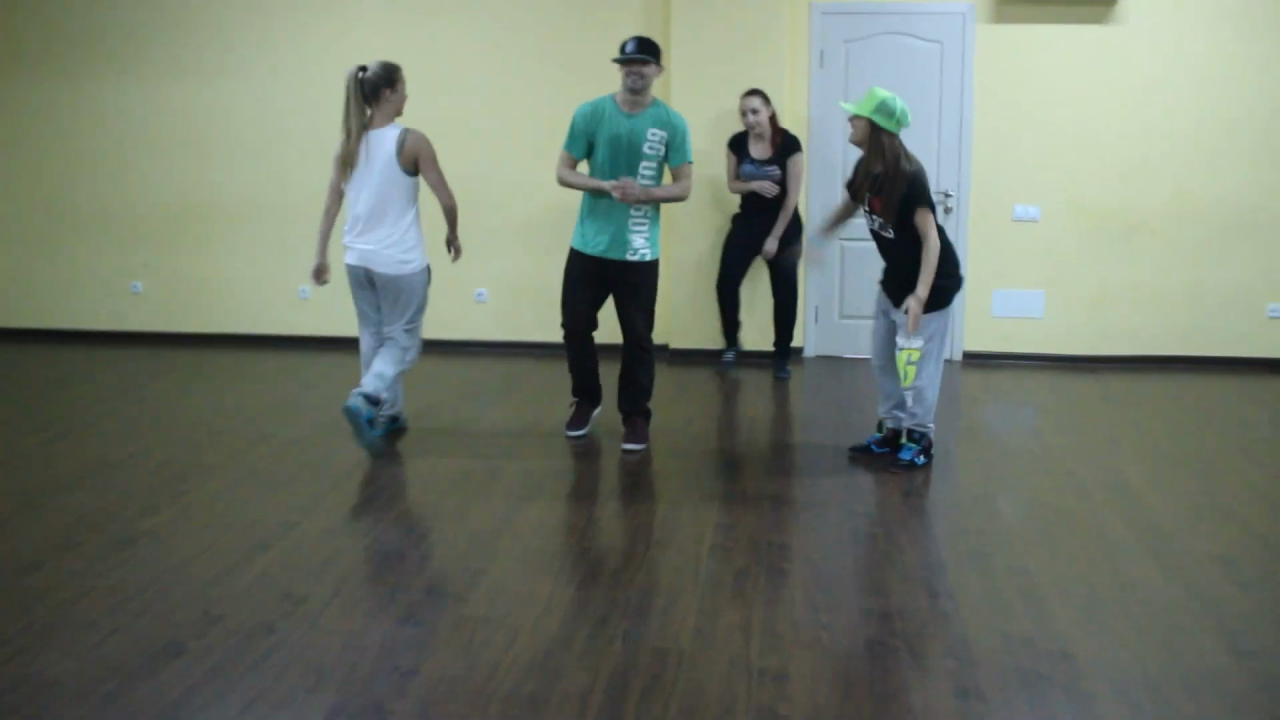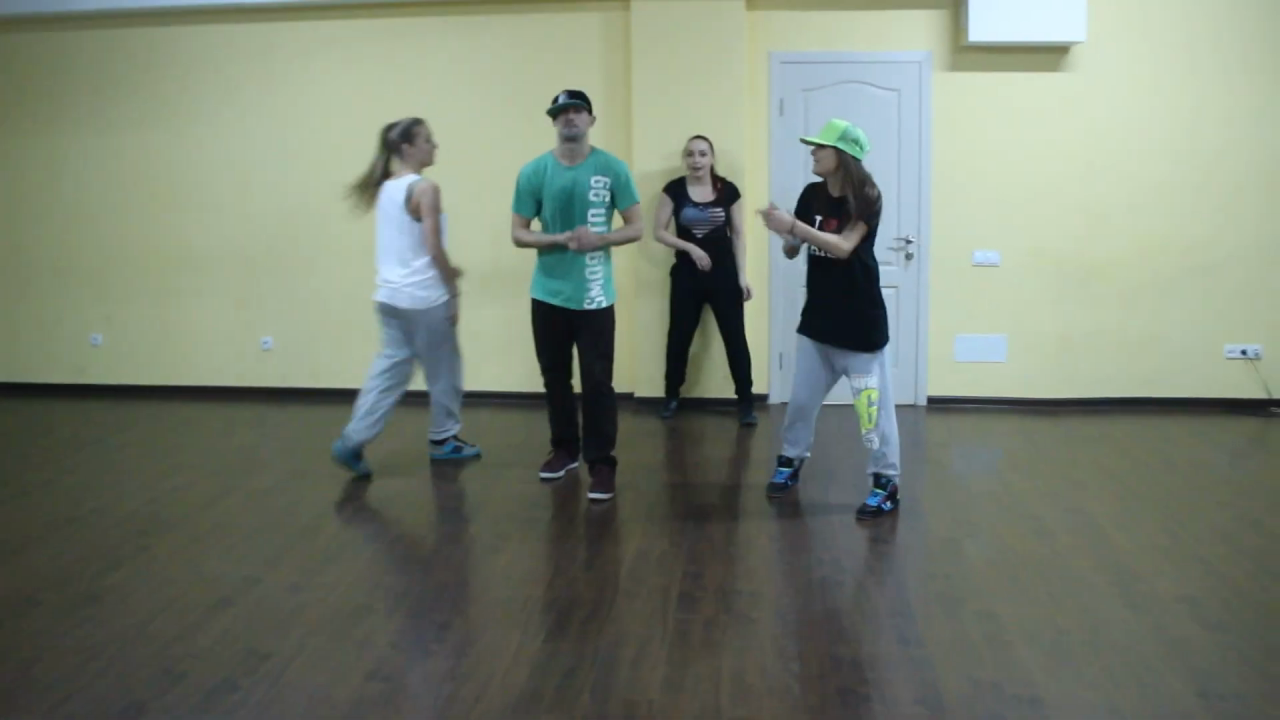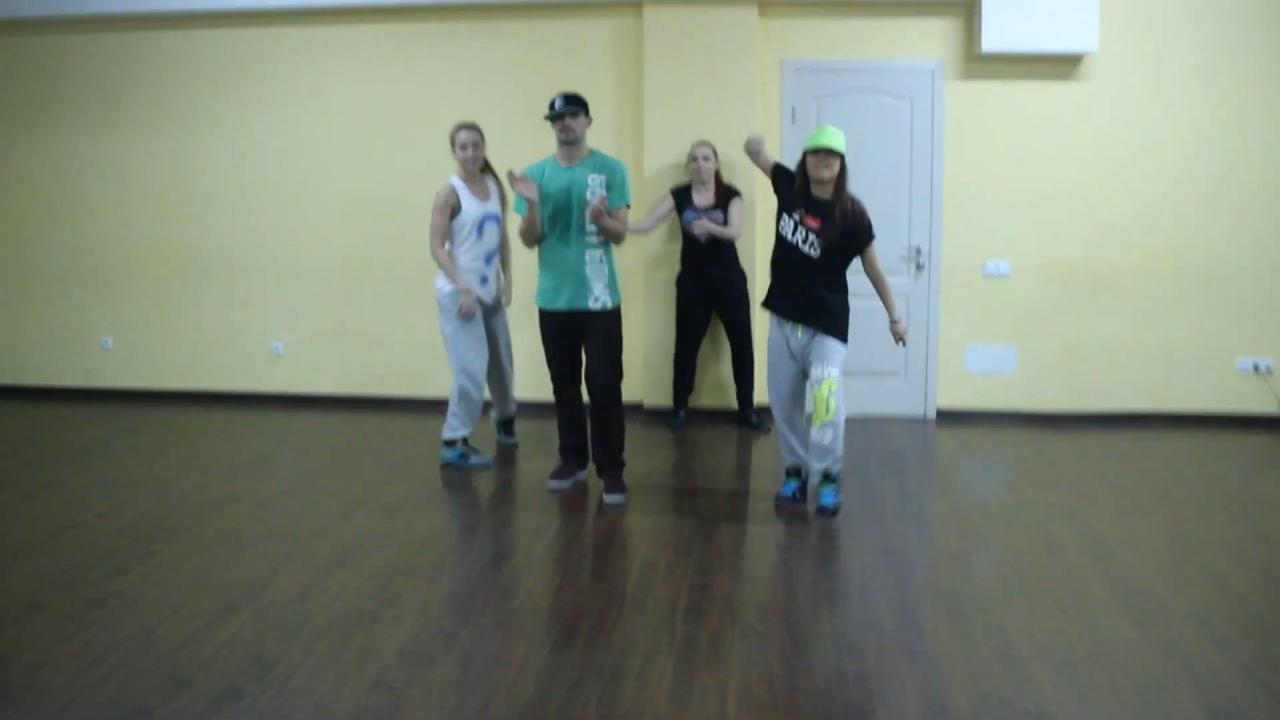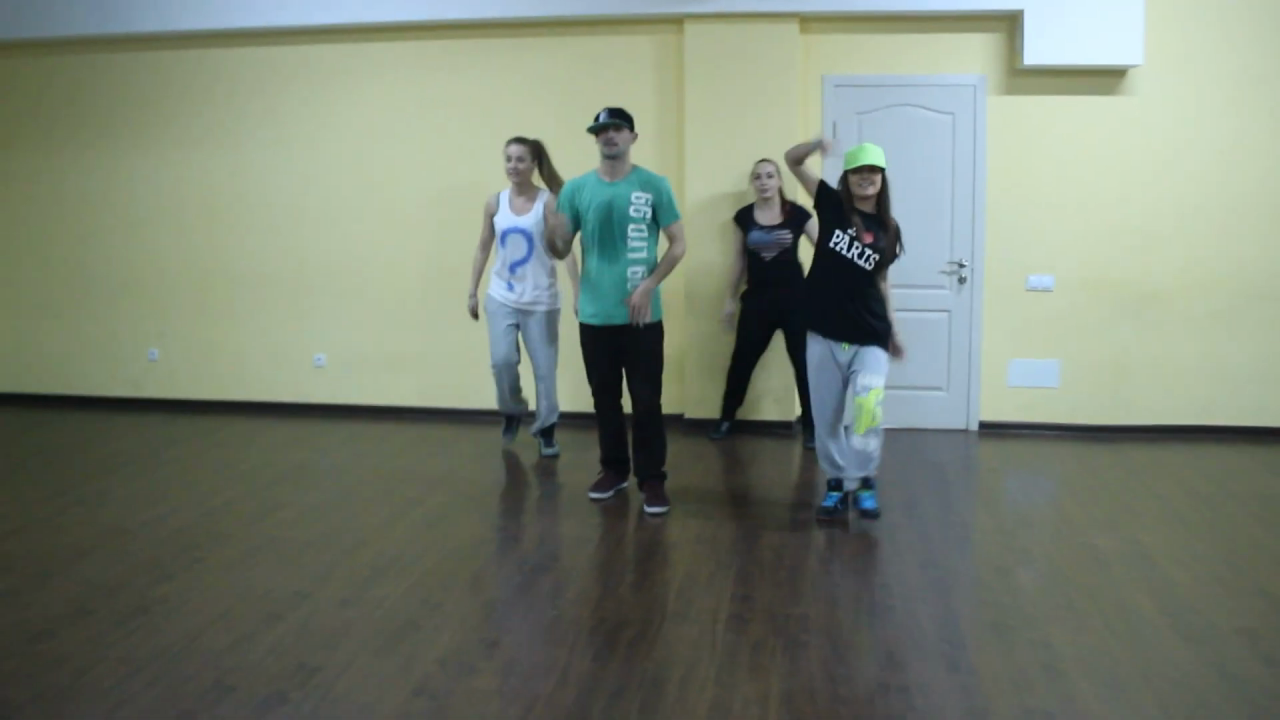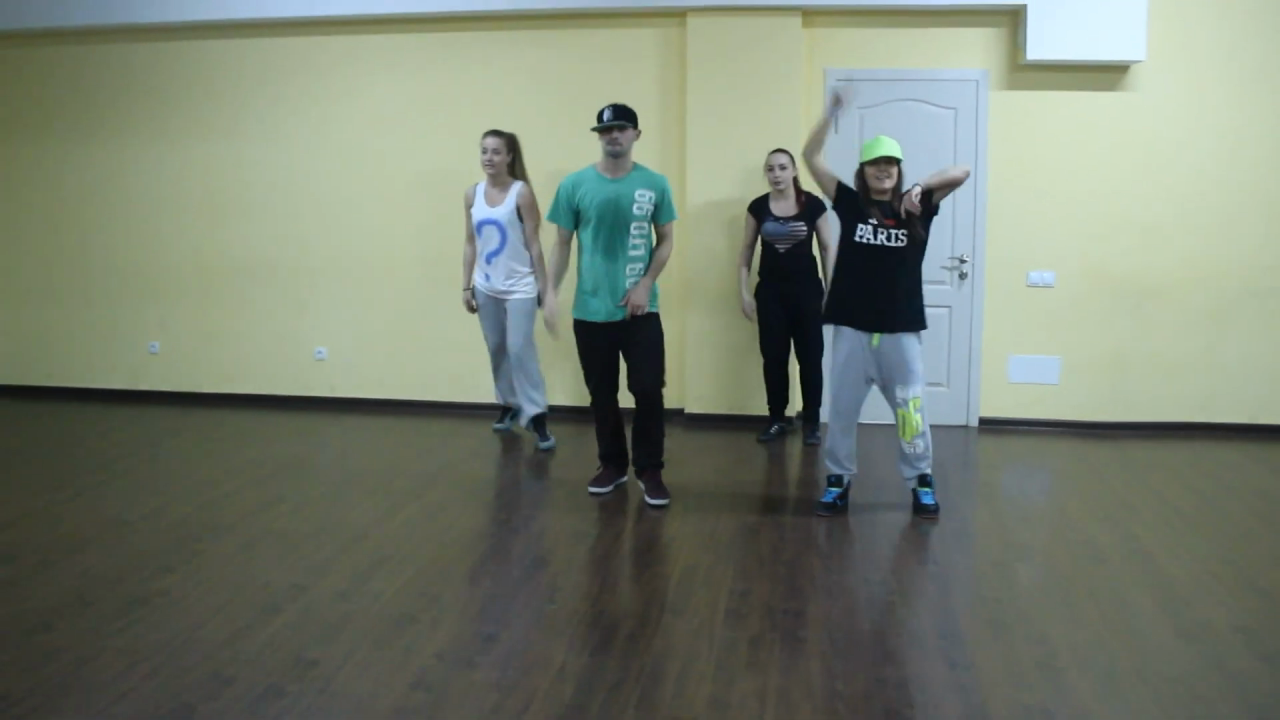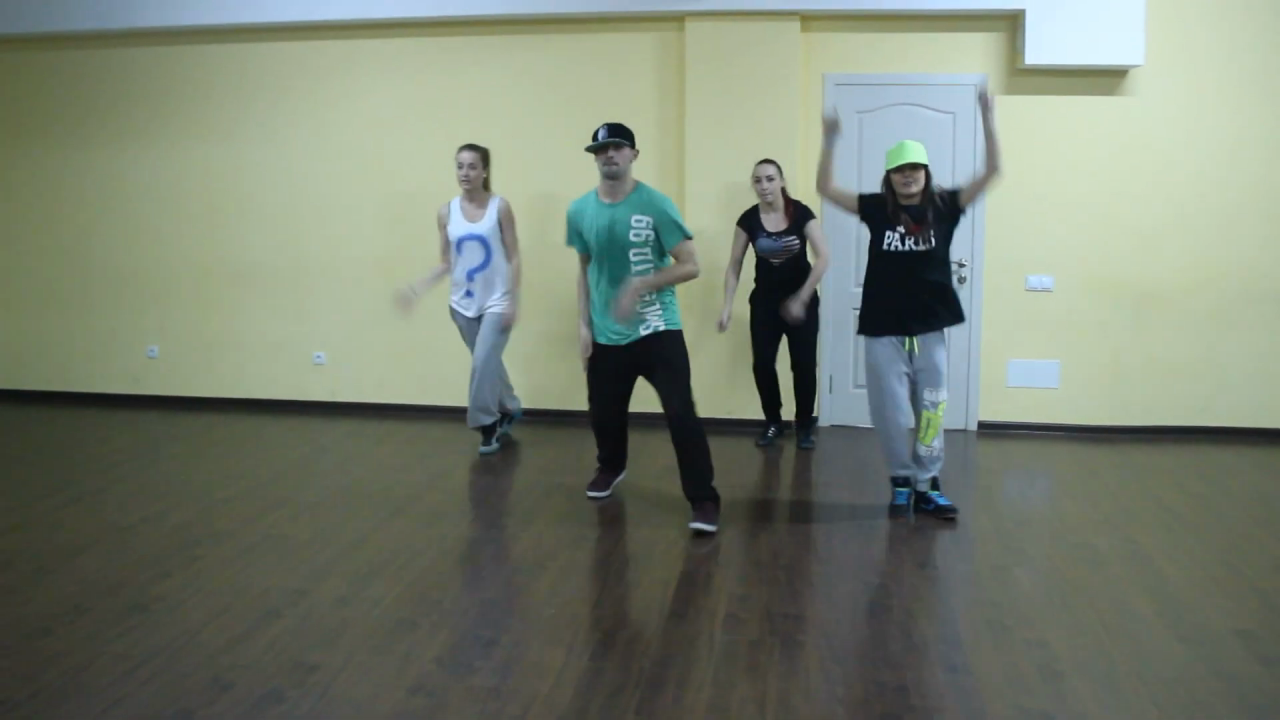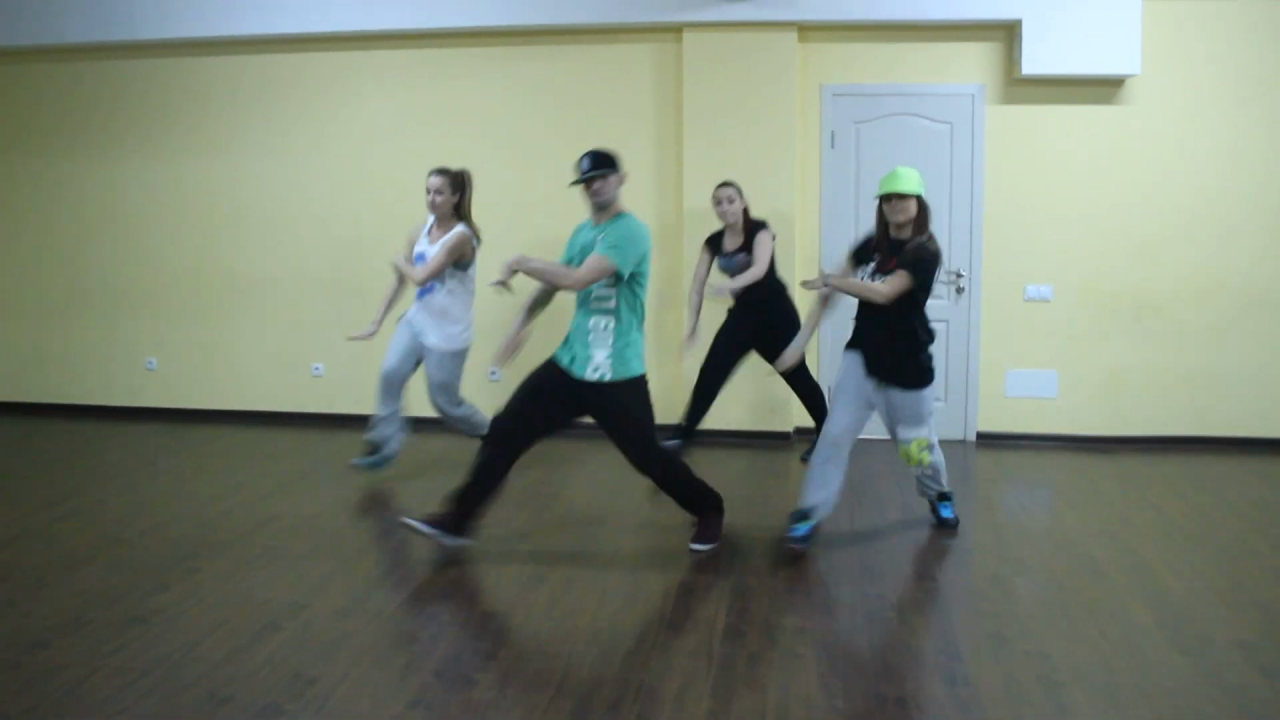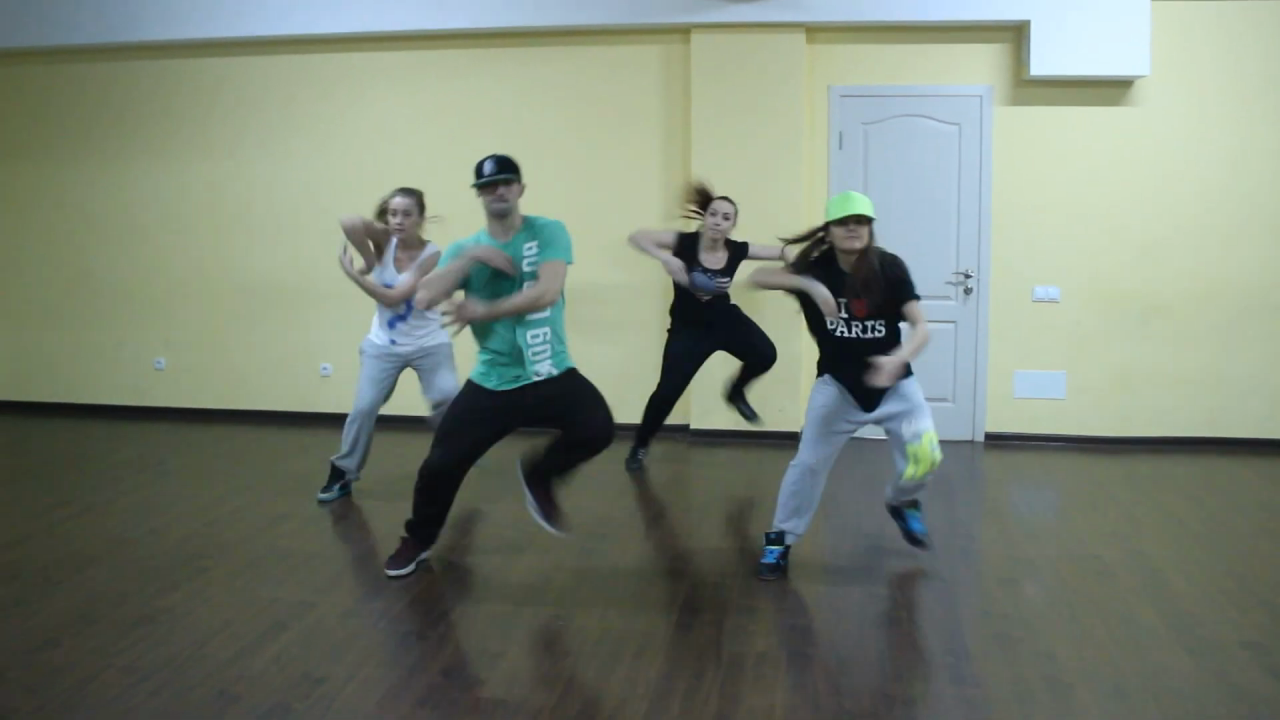
dt=0.4s
person 1, frame 1
left shoulder: (671, 123)
right shoulder: (589, 114)
left elbow: (683, 187)
right elbow: (564, 173)
left wrist: (644, 193)
right wrist: (606, 186)
left hip: (639, 252)
right hip: (588, 246)
left knee: (637, 337)
right knee: (575, 327)
left ankle: (635, 416)
right ankle: (586, 400)
person 1, frame 2
left shoulder: (612, 169)
right shoulder: (533, 172)
left elbow: (636, 228)
right elbow: (519, 234)
left wrist: (599, 239)
right wrist: (562, 239)
left hip: (595, 298)
right hip: (548, 295)
left knee: (597, 382)
right knee: (555, 379)
left ankle: (601, 463)
right ankle: (565, 448)
person 1, frame 3
left shoulder: (611, 169)
right shoulder: (536, 173)
left elbow: (620, 233)
right elbow: (529, 239)
left wrist: (600, 216)
right wrist: (533, 205)
left hip: (600, 300)
right hip: (554, 299)
left knee: (605, 385)
right knee: (564, 383)
left ankle: (610, 467)
right ankle: (573, 458)
person 1, frame 4
left shoulder: (654, 186)
right shoulder: (576, 189)
left elbow: (678, 244)
right elbow: (559, 249)
left wrist: (649, 285)
right wrist: (554, 232)
left hip: (642, 314)
right hip: (594, 314)
left knee: (646, 400)
right knee: (605, 397)
left ankle: (652, 479)
right ankle: (614, 469)
person 1, frame 5
left shoulder: (654, 184)
right shoulder: (574, 185)
left elbow: (666, 242)
right elbow: (563, 245)
left wrist: (646, 284)
right wrist: (551, 293)
left hip: (639, 309)
right hip: (591, 310)
left knee: (648, 389)
right knee: (602, 394)
left ankle: (650, 470)
right ankle: (613, 464)
person 1, frame 6
left shoulder: (655, 205)
right shoulder: (579, 211)
left elbow: (690, 266)
left wrist: (639, 287)
right wrist: (584, 323)
left hip: (658, 331)
right hip: (606, 336)
left knee: (682, 416)
right knee: (604, 414)
left ankle: (704, 499)
right ankle: (611, 466)
person 1, frame 7
left shoulder: (630, 233)
right shoulder: (581, 232)
left elbow: (575, 280)
right elbow: (551, 281)
left wrist: (521, 263)
right wrist: (520, 323)
left hip: (618, 375)
right hip: (569, 364)
left knee: (648, 456)
right knee: (505, 431)
left ankle: (709, 512)
right ankle: (456, 520)
person 1, frame 8
left shoulder: (549, 232)
right shoulder: (464, 249)
left elbow: (549, 293)
right elbow: (425, 299)
left wrist: (483, 310)
right wrist: (469, 258)
left hip: (553, 375)
right hip: (492, 383)
left knee: (597, 428)
right knee: (441, 464)
left ankle: (539, 474)
right ankle: (417, 539)
person 2, frame 1
left shoulder: (907, 175)
right shoulder: (868, 168)
left elbow: (931, 238)
right elbow: (849, 208)
left wrist: (921, 295)
right wrist: (817, 237)
left hip: (932, 279)
right hip: (897, 275)
left knee: (915, 359)
right knee: (884, 356)
left ankle: (920, 438)
right ankle: (892, 430)
person 2, frame 2
left shoulder: (865, 199)
right shoulder: (812, 195)
left elbow: (843, 247)
right elbow: (791, 250)
left wrist: (793, 225)
right wrist: (786, 233)
left hip: (861, 320)
right hip: (818, 316)
left knee: (871, 401)
right knee: (802, 397)
left ankle: (885, 484)
right ankle: (790, 461)
person 2, frame 3
left shoulder: (852, 212)
right shoulder: (790, 187)
left elbow: (872, 267)
right elbow: (756, 155)
left wrist: (893, 316)
right wrist: (755, 145)
left hip: (826, 319)
right hip: (784, 315)
left knee: (825, 398)
right knee: (784, 401)
left ankle: (829, 477)
right ankle: (797, 470)
person 2, frame 4
left shoulder: (888, 229)
right shoulder: (832, 205)
right elbow: (791, 161)
left wrist: (893, 332)
right wrist: (813, 146)
left hip: (867, 337)
right hip: (824, 333)
left knee: (868, 407)
right knee: (826, 416)
left ankle: (864, 482)
right ankle: (836, 481)
person 2, frame 5
left shoulder: (916, 208)
right shoulder: (849, 204)
left elbow: (962, 172)
right elbow: (810, 159)
left wrist: (921, 188)
right wrist: (831, 113)
left hip: (900, 330)
right hip: (852, 328)
left knee: (911, 409)
right knee: (843, 410)
left ankle: (921, 481)
right ankle: (838, 479)
person 2, frame 6
left shoulder: (944, 208)
right shoulder: (877, 208)
left elbow: (991, 171)
right elbow: (826, 188)
left wrist: (986, 117)
right wrist: (830, 141)
left hip: (929, 331)
right hip: (884, 332)
left knee: (931, 413)
right knee: (891, 415)
left ankle: (927, 487)
right ankle: (900, 479)
person 2, frame 7
left shoulder: (925, 252)
right shoulder: (873, 244)
left elbow: (882, 291)
right elbow: (833, 289)
left wrist: (831, 281)
right wrist: (802, 339)
left hip: (906, 367)
right hip: (861, 358)
left knee: (918, 446)
right knee: (836, 434)
left ankle: (939, 496)
right ankle: (808, 514)
person 2, frame 8
left shoulder: (890, 269)
right shoulder: (815, 268)
left elbow: (920, 328)
right elbow: (759, 277)
left wrist: (895, 359)
right wrist: (809, 285)
left hip: (892, 381)
right hip: (838, 383)
left knee: (925, 456)
right knee: (810, 462)
left ankle: (902, 503)
right ankle: (779, 539)
person 3, frame 1
left shoulder: (349, 144)
right shoulder: (412, 141)
left elbow: (332, 203)
right elbow: (445, 199)
left wrist: (321, 254)
right wrist: (452, 233)
left hip: (358, 258)
right hip: (402, 261)
left knee: (373, 337)
right knee: (401, 340)
left ankle: (384, 411)
right ankle: (366, 399)
person 3, frame 2
left shoulder: (383, 188)
right shoulder: (425, 189)
right elbow: (434, 249)
left wrist: (447, 269)
right wrist: (453, 290)
left hip: (390, 295)
right hip: (424, 297)
left knee: (389, 369)
right knee: (444, 367)
left ankle: (352, 442)
right ankle: (443, 438)
person 3, frame 3
left shoulder: (495, 187)
right shoulder: (448, 192)
right elbow: (437, 248)
left wrist: (506, 280)
right wrist: (463, 290)
left hip: (488, 292)
right hip: (459, 293)
left knee: (501, 361)
right knee: (470, 366)
left ankle: (505, 419)
right ankle: (454, 442)
person 3, frame 4
left shoulder: (549, 202)
right shoulder: (495, 203)
left elbow: (566, 249)
right elbow: (483, 250)
left wrist: (579, 292)
right wrist: (472, 292)
left hip: (541, 300)
right hip: (501, 297)
left knee: (544, 368)
right knee: (502, 361)
left ankle: (546, 428)
right ankle: (512, 413)
person 3, frame 5
left shoulder: (521, 193)
right shoulder: (472, 194)
left elbow: (534, 243)
right elbow: (470, 243)
left wrist: (544, 286)
right wrist: (466, 285)
left hip: (520, 287)
right hip: (486, 288)
left knee: (521, 351)
right knee: (497, 351)
left ankle: (537, 417)
right ankle: (509, 405)
person 3, frame 6
left shoulder: (500, 207)
right shoulder: (447, 211)
left elbow: (514, 258)
right elbow: (446, 262)
left wrist: (513, 301)
right wrist: (416, 289)
left hip: (496, 302)
right hip: (463, 302)
left knee: (484, 365)
right knee: (488, 363)
left ankle: (487, 425)
right ankle: (508, 409)
person 3, frame 7
left shoulder: (461, 237)
right shoulder: (425, 226)
left elbow: (418, 277)
right elbow: (400, 280)
left wrist: (397, 259)
right wrist: (377, 322)
left hip: (448, 333)
right hip: (415, 320)
left knee: (445, 402)
right knee: (391, 373)
left ankle: (490, 435)
right ankle: (384, 443)
person 3, frame 8
left shoulder: (431, 255)
right shoulder: (381, 238)
left elbow: (393, 297)
right elbow: (349, 225)
left wrist: (355, 275)
right wrist: (369, 259)
left hip: (428, 344)
right hip: (382, 345)
left knee: (448, 397)
right knee: (364, 410)
right ankle: (342, 474)
person 4, frame 1
left shoulder: (789, 143)
right shoulder: (737, 143)
left elbow: (792, 195)
right elbow: (732, 184)
left wrist: (775, 237)
right wrist: (754, 185)
left hip: (783, 224)
right hip: (747, 220)
left knee: (784, 291)
right knee: (726, 281)
left ankle: (781, 355)
right ankle: (731, 345)
person 4, frame 2
left shoulder: (728, 190)
right shoulder: (673, 190)
left elbow: (738, 236)
right elbow: (659, 232)
left wrist: (743, 275)
right wrist: (689, 247)
left hip: (723, 273)
right hip: (686, 274)
left knee: (735, 336)
right knee: (679, 336)
left ankle: (745, 402)
right ankle: (672, 396)
person 4, frame 3
left shoulder: (731, 195)
right shoulder: (679, 195)
left elbow: (734, 232)
right elbow: (647, 223)
left wrist: (710, 226)
left hip: (729, 278)
right hip: (692, 280)
left knee: (742, 342)
right knee: (686, 344)
left ankle: (747, 409)
right ankle: (680, 407)
person 4, frame 4
left shoulder: (797, 214)
right shoulder: (744, 217)
right elbow: (739, 261)
right wrist: (731, 298)
left hip: (794, 296)
right hip: (757, 297)
left knee: (804, 362)
right knee: (742, 359)
left ankle: (810, 425)
right ankle: (726, 418)
person 4, frame 5
left shoulder: (813, 204)
right shoulder: (758, 207)
left elbow: (828, 248)
right elbow: (748, 249)
right wrist: (744, 290)
left hip: (806, 288)
right hip: (770, 290)
left knee: (810, 356)
right knee: (773, 356)
left ankle: (811, 421)
right ankle: (777, 419)
person 4, frame 6
left shoulder: (801, 213)
right shoulder: (748, 219)
left elbow: (822, 257)
right elbow: (734, 265)
left wrist: (802, 298)
right wrist: (726, 307)
left hip: (800, 298)
right hip: (765, 298)
left knee: (804, 363)
right knee: (762, 362)
left ankle: (804, 426)
right ankle: (773, 422)
person 4, frame 7
left shoulder: (759, 229)
right shoulder: (714, 241)
left elbow: (759, 268)
right elbow: (697, 286)
left wrist: (733, 284)
right wrist: (692, 325)
left hip: (776, 315)
right hip: (743, 314)
left knee: (796, 377)
right knee: (712, 370)
right ankle: (684, 433)
person 4, frame 8
left shoulder: (738, 250)
right shoulder: (684, 242)
left elbow: (783, 253)
right elbow: (636, 237)
right wrist: (666, 259)
left hip: (726, 319)
right hip: (687, 327)
left knee: (766, 354)
right knee: (668, 390)
left ankle: (736, 391)
right ankle: (640, 445)
